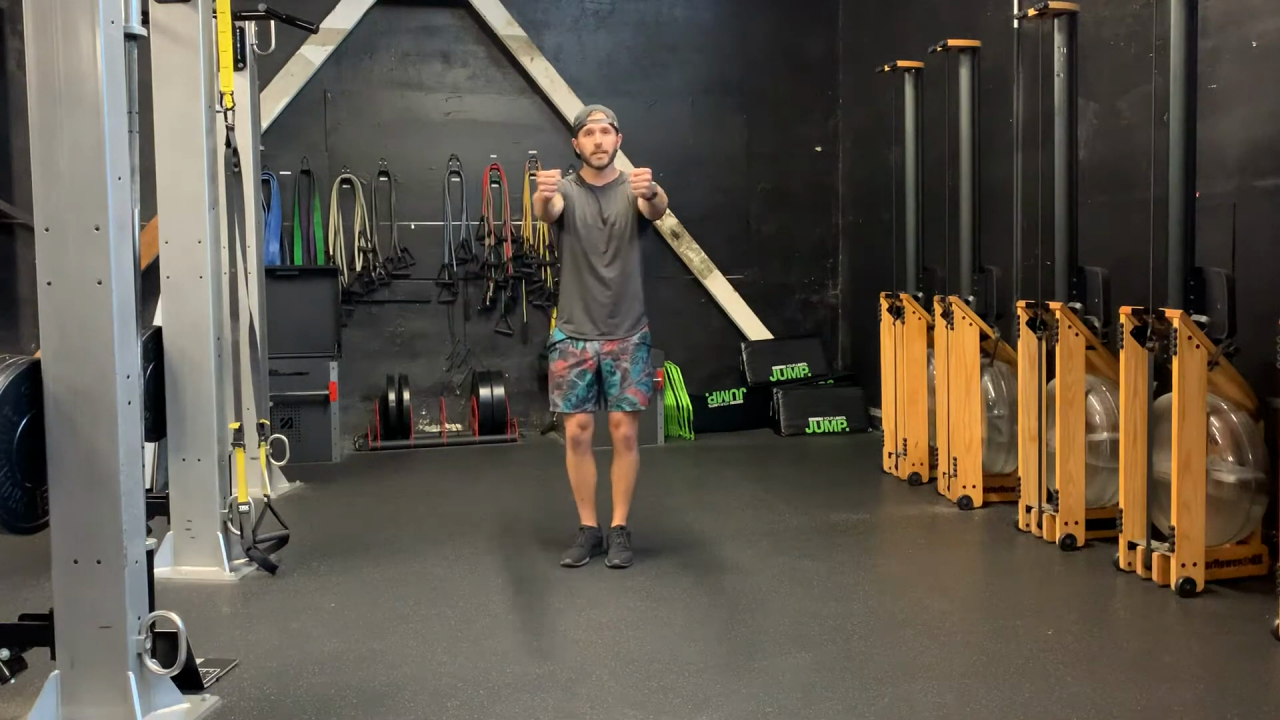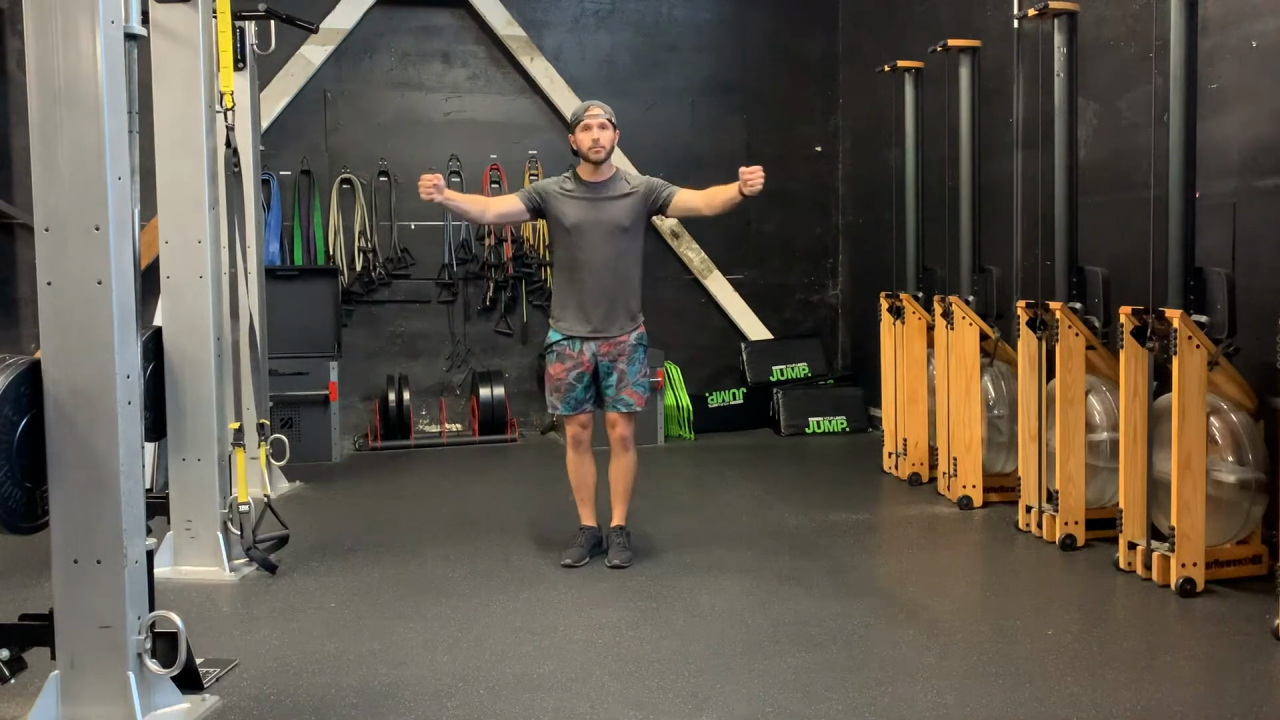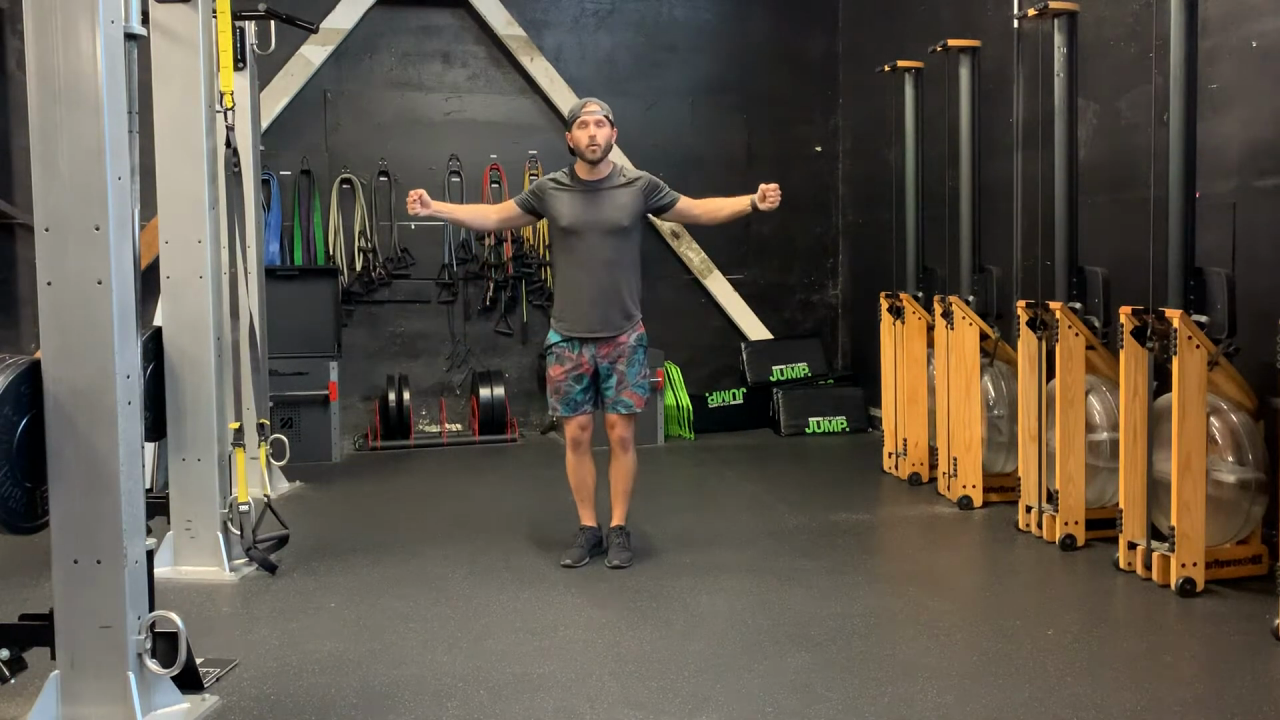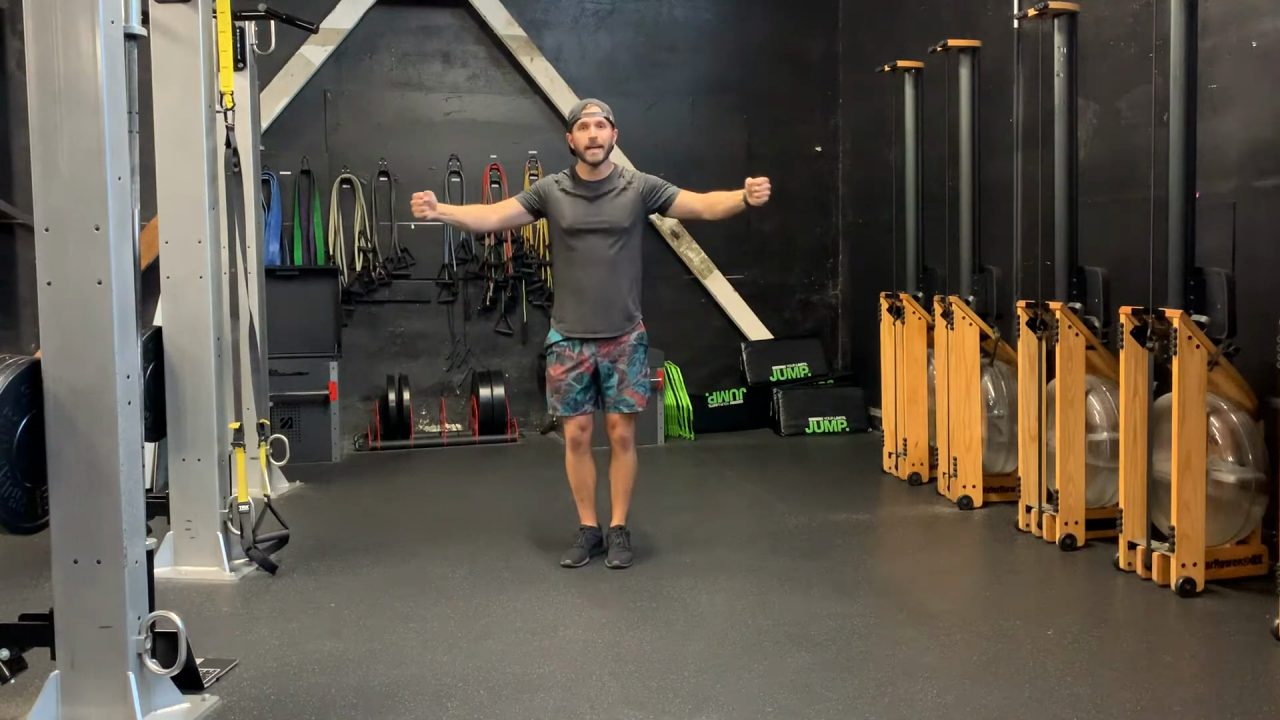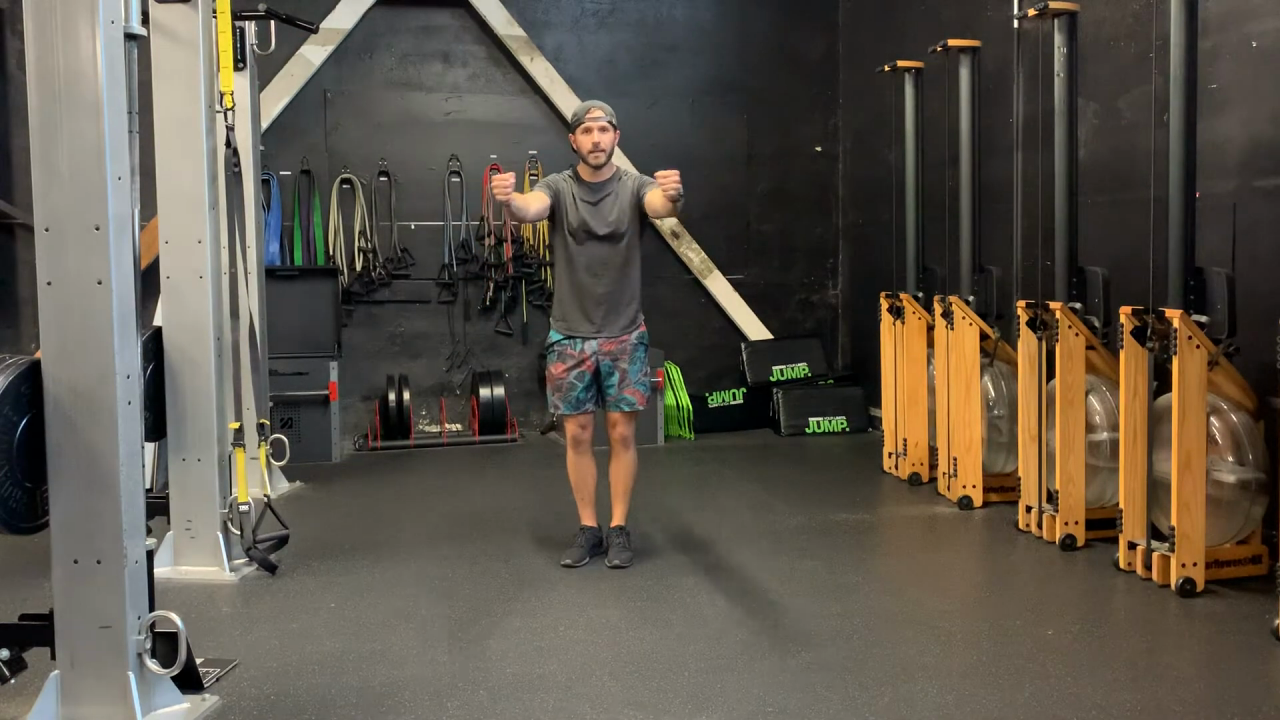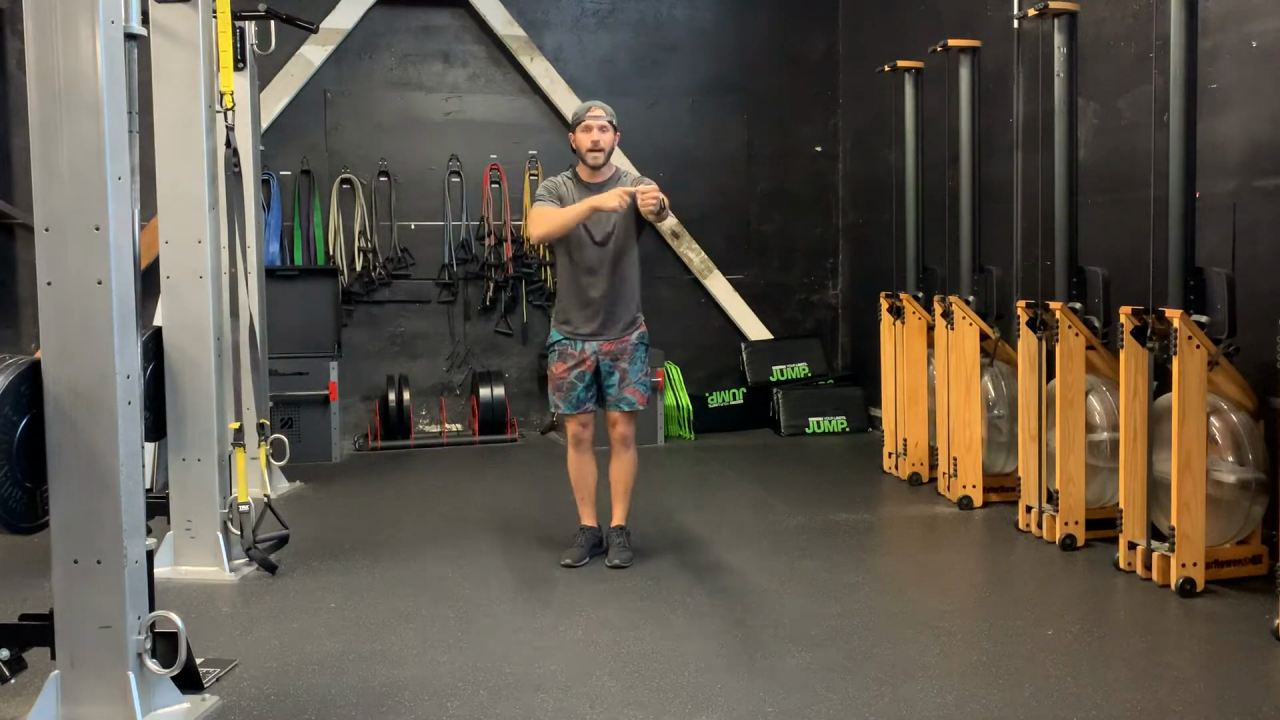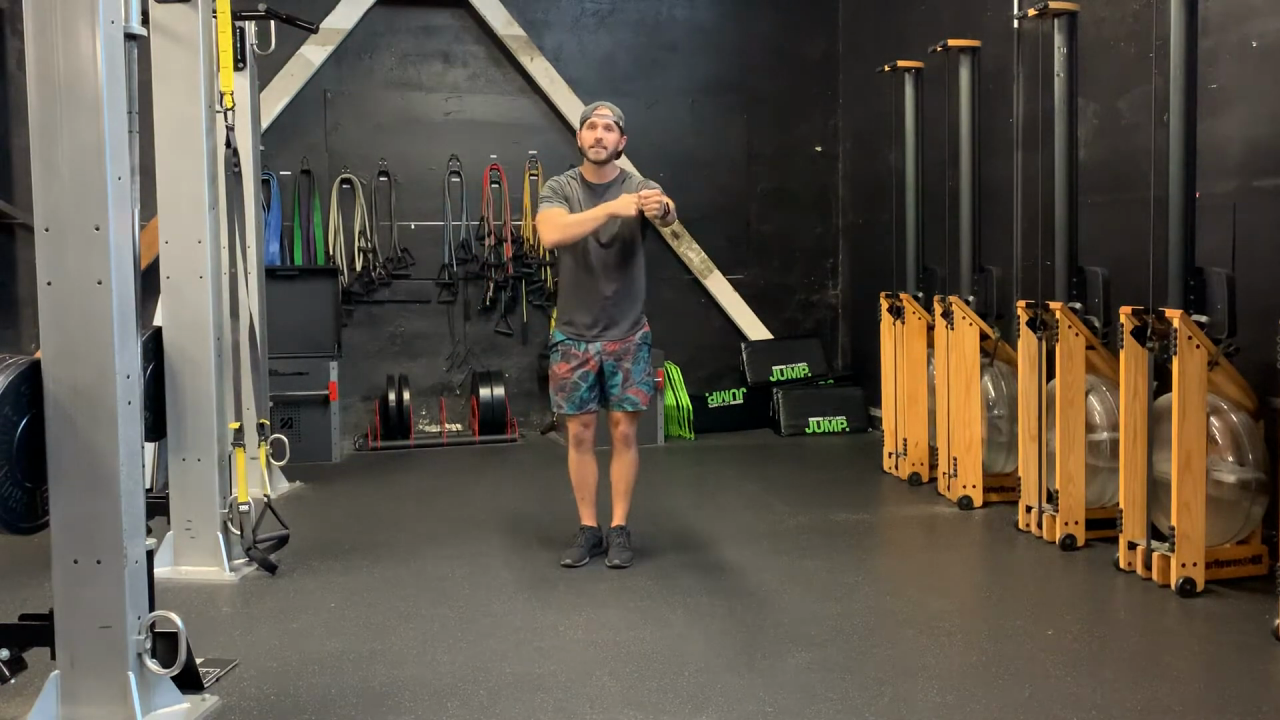
dt=0.4s
person 1, frame 1
left shoulder: (635, 191)
right shoulder: (564, 190)
left elbow: (658, 208)
right elbow: (546, 212)
left wrist: (651, 191)
right wrist: (542, 194)
left hip: (628, 335)
right hip: (573, 335)
left knee: (624, 434)
right knee: (578, 434)
left ankle: (619, 529)
right ankle: (588, 528)
person 1, frame 2
left shoulder: (642, 189)
right shoulder: (551, 192)
left elbow: (702, 203)
right elbow: (491, 210)
left wrist: (741, 189)
right wrist: (444, 196)
left hip: (625, 336)
right hip: (568, 336)
left knee: (622, 434)
right knee: (577, 435)
left ankle: (618, 529)
right ankle: (587, 528)
person 1, frame 3
left shoulder: (640, 186)
right shoulder: (549, 189)
left elbow: (698, 211)
right elbow: (495, 217)
left wrist: (753, 202)
right wrist: (434, 208)
left hip: (623, 336)
right hip: (568, 337)
left knee: (621, 434)
right knee: (576, 436)
left ankle: (618, 529)
right ankle: (587, 528)
person 1, frame 4
left shoulder: (639, 187)
right shoulder: (551, 190)
left elbow: (701, 206)
right elbow: (494, 217)
left wrist: (744, 198)
right wrist: (440, 210)
left hip: (624, 337)
right hip: (568, 337)
left knee: (622, 434)
right knee: (576, 436)
left ankle: (618, 529)
right ankle: (588, 529)
person 1, frame 5
left shoulder: (635, 185)
right shoulder: (557, 187)
left elbow: (662, 206)
right elbow: (527, 209)
left wrist: (672, 193)
right wrist: (506, 198)
left hip: (624, 335)
right hip: (569, 336)
left knee: (622, 433)
right knee: (577, 435)
left ankle: (618, 528)
right ankle: (588, 528)
person 1, frame 6
left shoulder: (635, 186)
right shoulder: (556, 189)
left elbow: (658, 212)
right elbow: (538, 230)
left wrist: (656, 205)
right wrist: (594, 201)
left hip: (624, 335)
right hip: (570, 336)
left knee: (622, 433)
right knee: (578, 434)
left ankle: (619, 528)
right ankle: (588, 528)
person 1, frame 7
left shoulder: (640, 187)
right shoulder: (558, 189)
left elbow: (667, 215)
right elbow: (551, 235)
left wrist: (661, 209)
right wrist: (611, 208)
left hip: (627, 336)
right hip: (573, 336)
left knee: (623, 432)
right knee: (580, 434)
left ankle: (619, 528)
right ankle: (588, 528)
